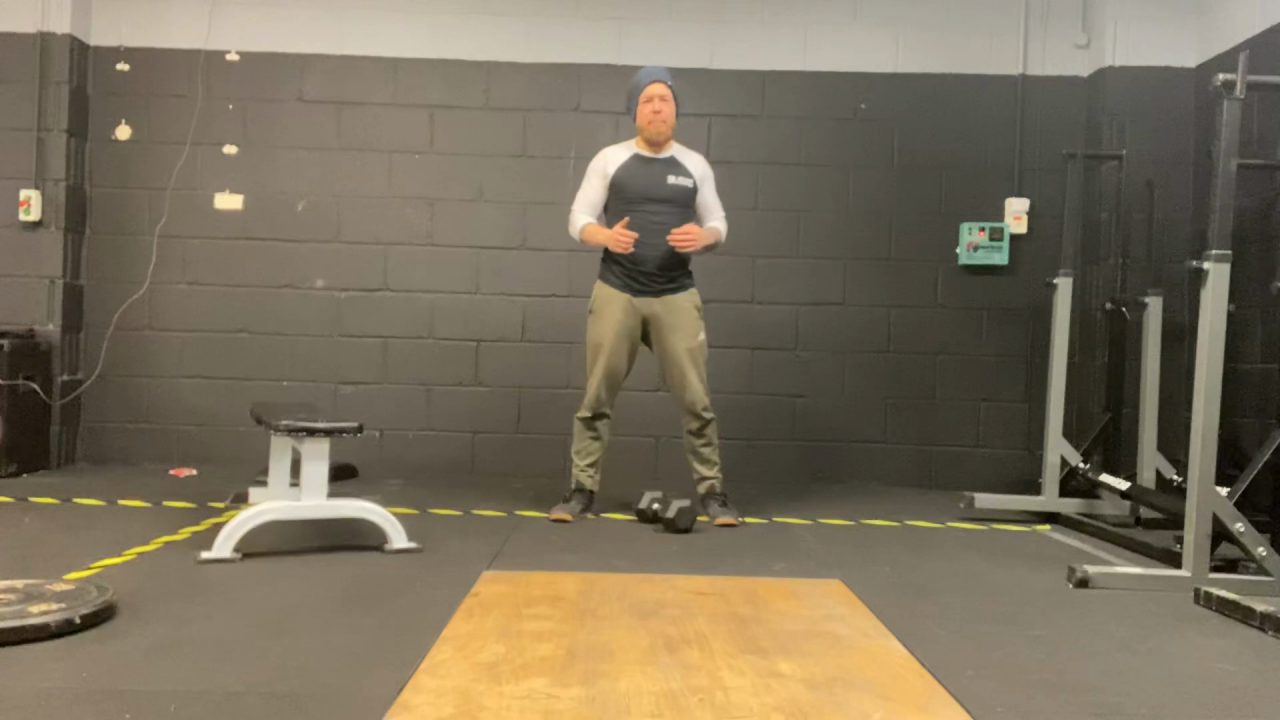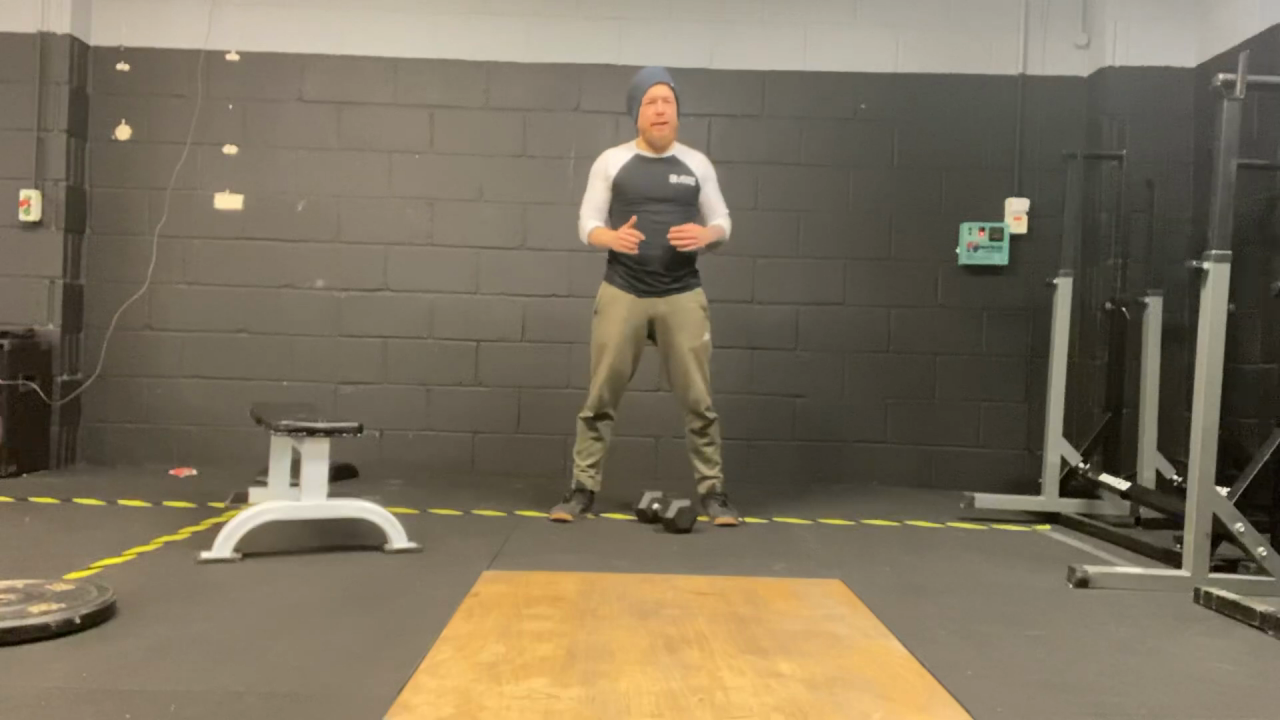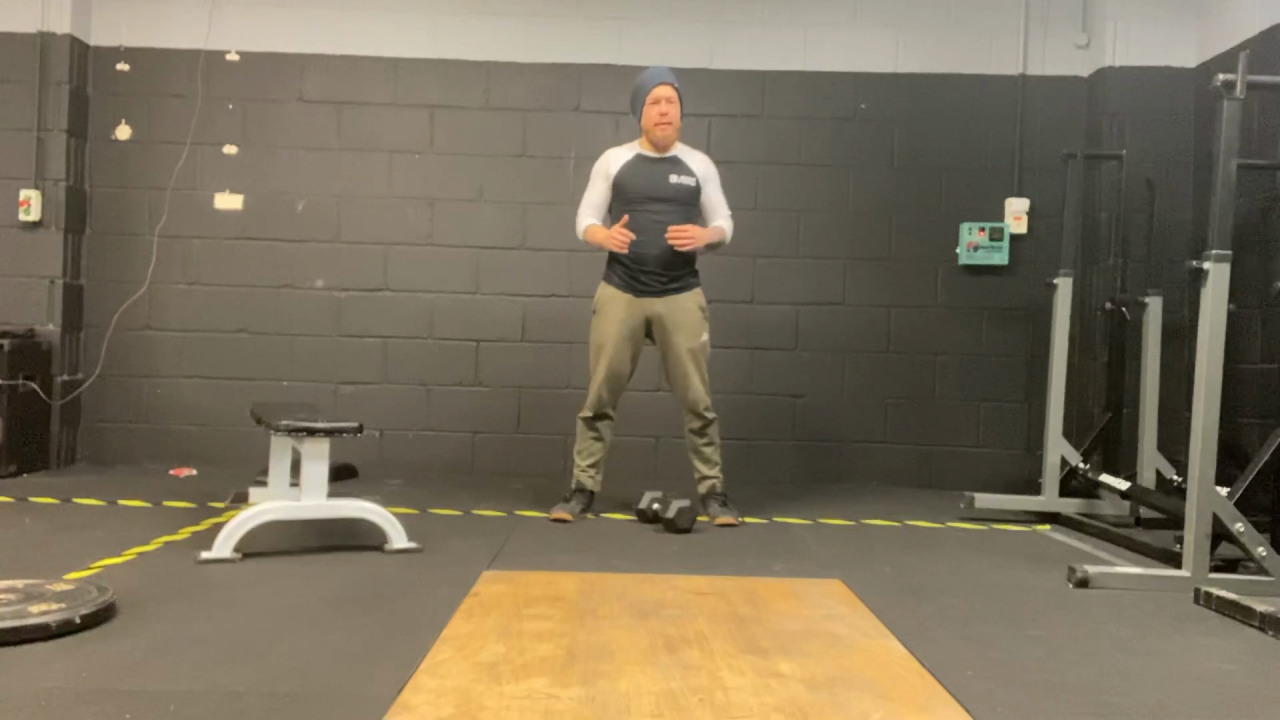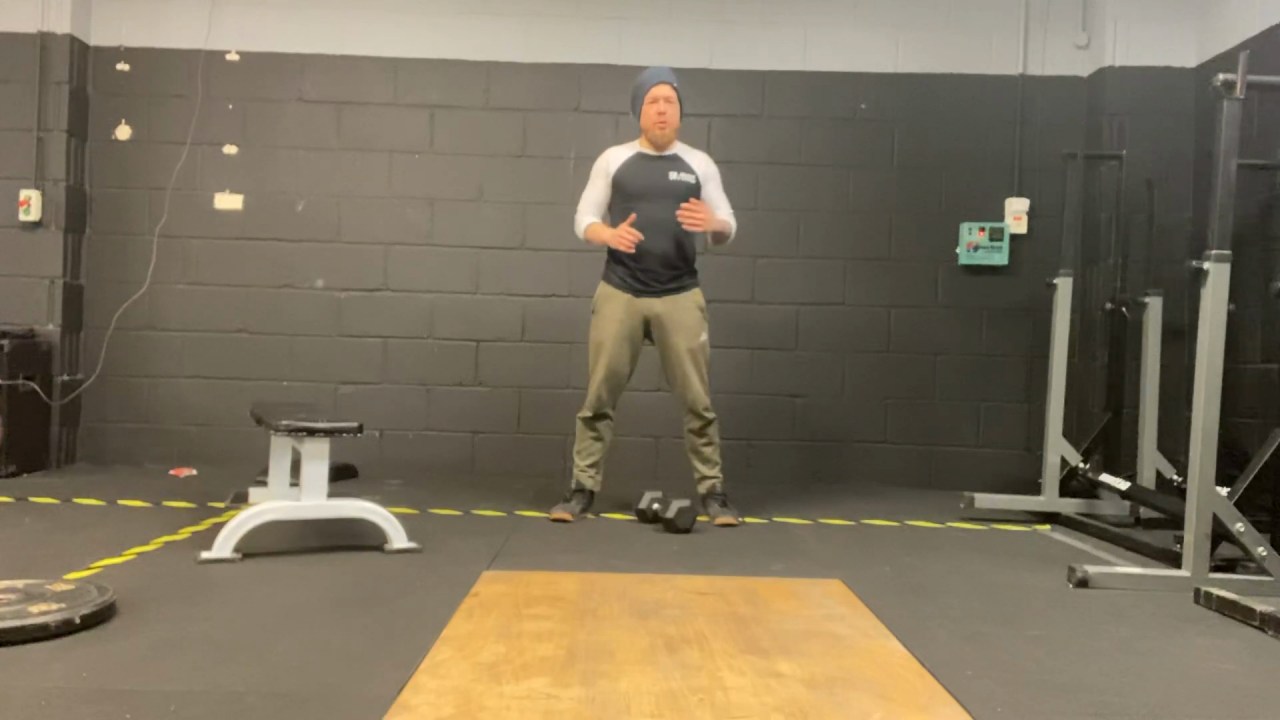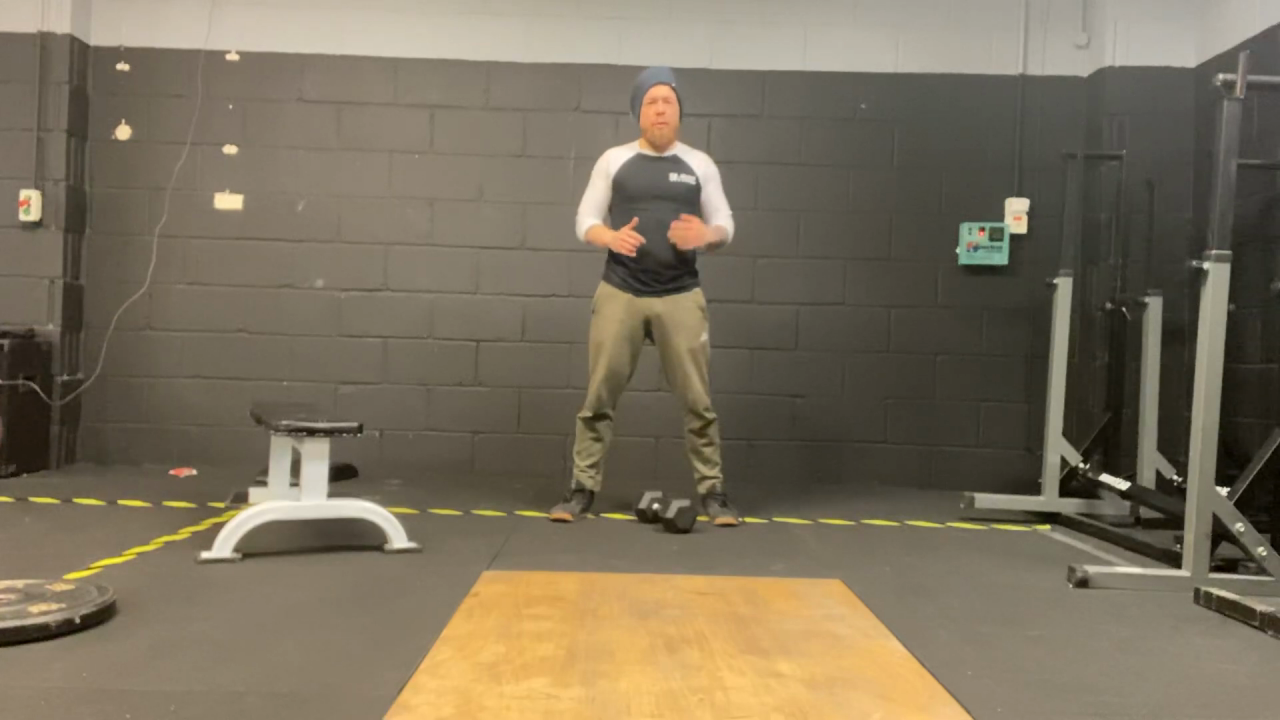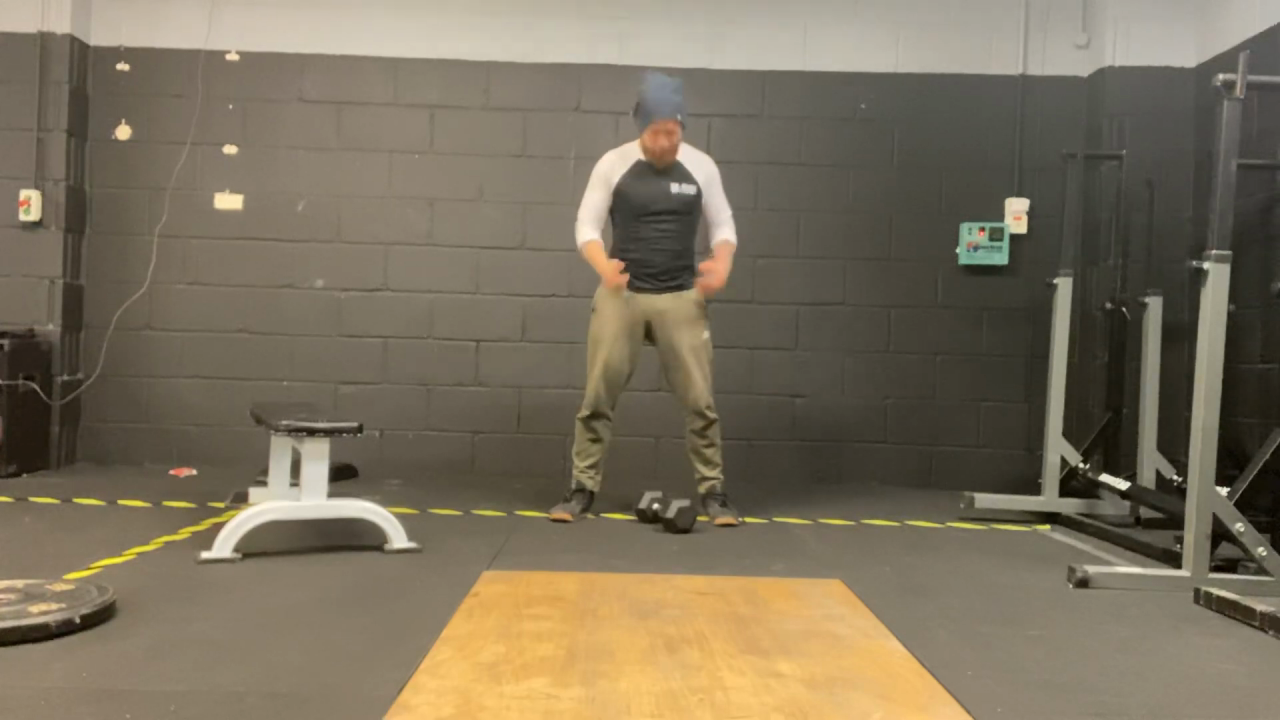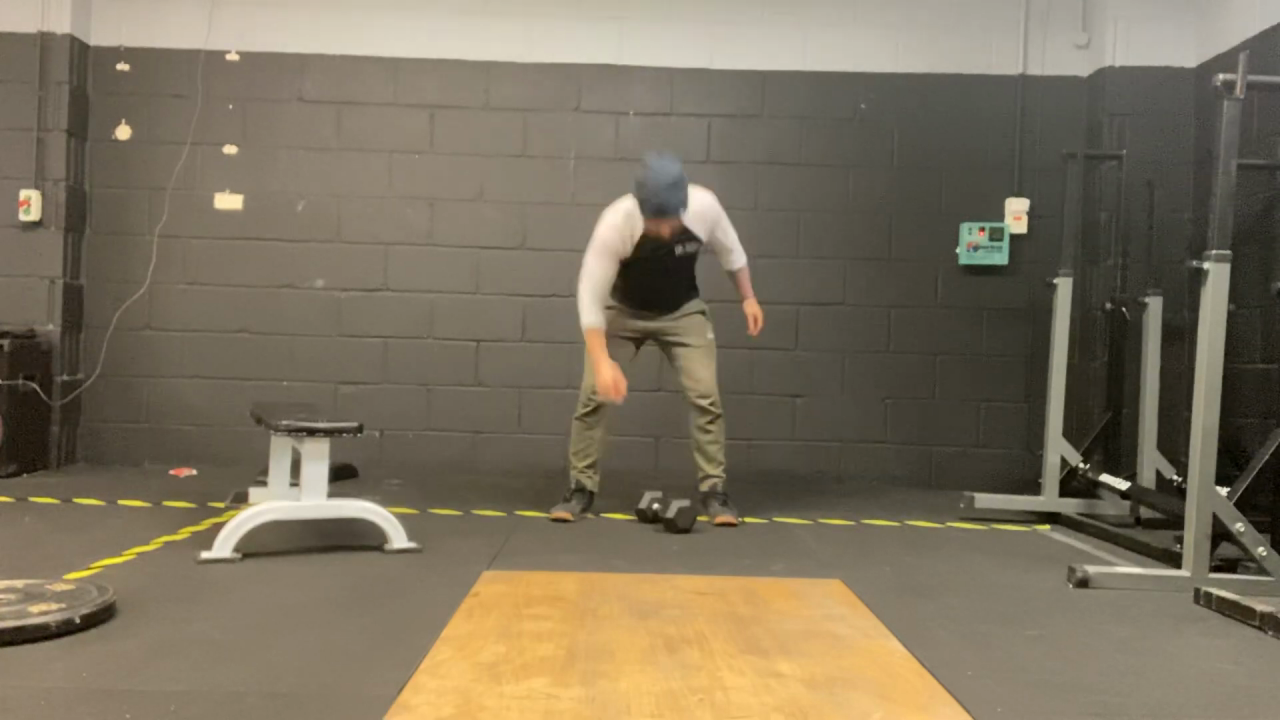
dt=0.3s
person 1, frame 1
left shoulder: (695, 165)
right shoulder: (609, 160)
left elbow: (719, 225)
right elbow: (578, 220)
left wrist: (703, 236)
right wrist: (607, 236)
left hip: (677, 296)
right hip: (615, 294)
left knee: (695, 400)
right knee: (596, 398)
left ankle: (712, 492)
right ankle: (581, 489)
person 1, frame 2
left shoulder: (697, 164)
right shoulder: (611, 161)
left elbow: (722, 223)
right elbow: (587, 224)
left wrist: (705, 234)
right wrist: (613, 239)
left hip: (683, 296)
right hip: (621, 294)
left knee: (699, 400)
right knee: (601, 397)
left ankle: (712, 491)
right ankle: (582, 489)
person 1, frame 3
left shoulder: (700, 165)
right shoulder: (613, 161)
left elbow: (725, 227)
right elbow: (585, 221)
left wrist: (704, 235)
right wrist: (605, 236)
left hip: (681, 296)
right hip: (620, 294)
left knee: (697, 400)
right knee: (600, 397)
left ankle: (713, 492)
right ankle: (582, 489)
person 1, frame 4
left shoulder: (700, 164)
right shoulder: (613, 159)
left elbow: (728, 227)
right elbow: (583, 220)
left wrist: (712, 223)
right wrist: (610, 234)
left hip: (680, 297)
right hip: (618, 294)
left knee: (697, 400)
right knee: (599, 397)
left ankle: (712, 491)
right ankle: (582, 488)
person 1, frame 5
left shoulder: (700, 164)
right shoulder: (614, 160)
left elbow: (726, 223)
right elbow: (585, 220)
left wrist: (709, 234)
right wrist: (610, 238)
left hip: (681, 297)
right hip: (619, 294)
left knee: (698, 401)
right knee: (599, 398)
left ankle: (712, 491)
right ankle: (582, 488)
person 1, frame 6
left shoulder: (702, 166)
right shoulder: (613, 164)
left elbow: (724, 225)
right elbow: (586, 226)
left wrist: (723, 264)
right wrist: (601, 265)
left hip: (682, 298)
right hip: (620, 296)
left knee: (699, 400)
right knee: (598, 397)
left ankle: (712, 491)
right ankle: (582, 488)
person 1, frame 7
left shoulder: (705, 206)
right shoulder: (616, 221)
left elbow: (731, 252)
right elbow: (590, 292)
left wrist: (748, 296)
right wrist: (601, 358)
left hip: (683, 311)
right hip: (624, 310)
left knee: (704, 396)
right knee: (592, 396)
left ankle: (714, 491)
right ankle: (581, 489)
